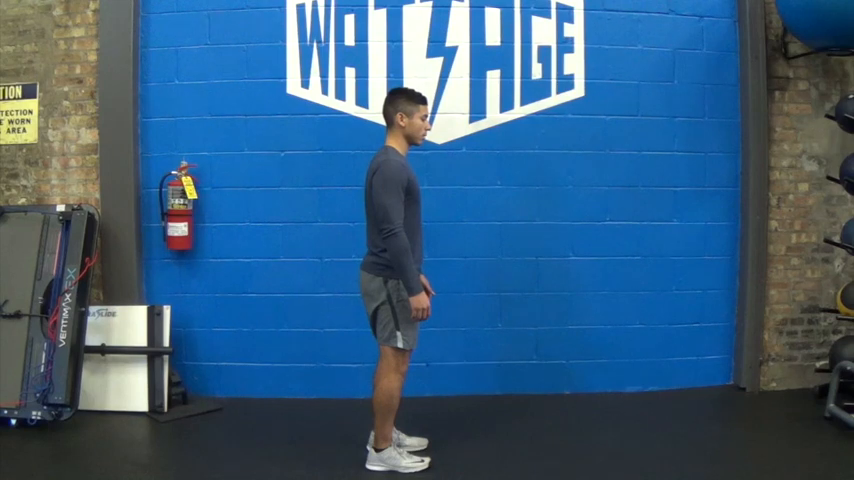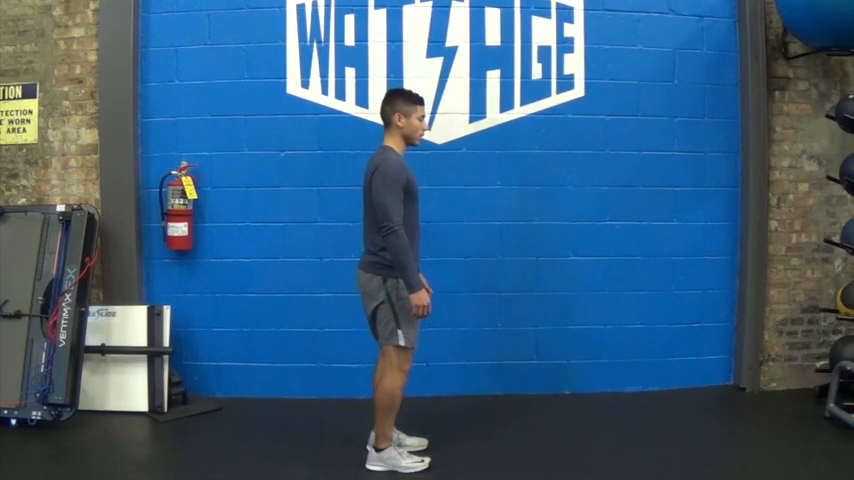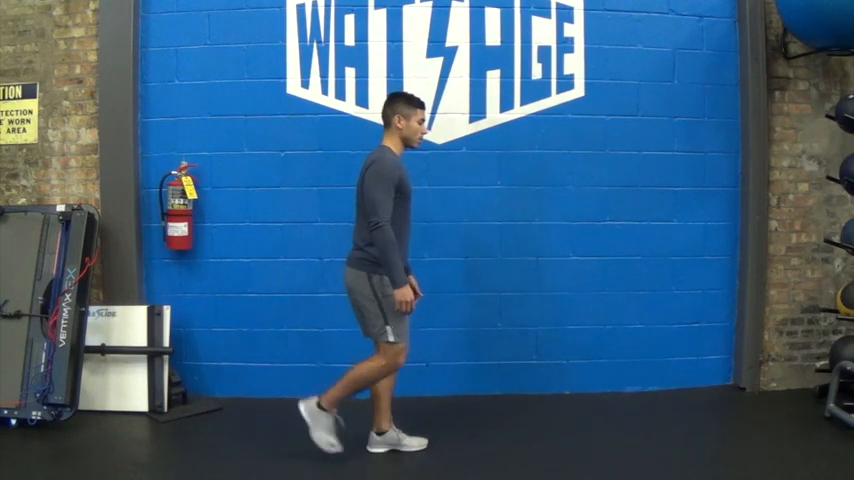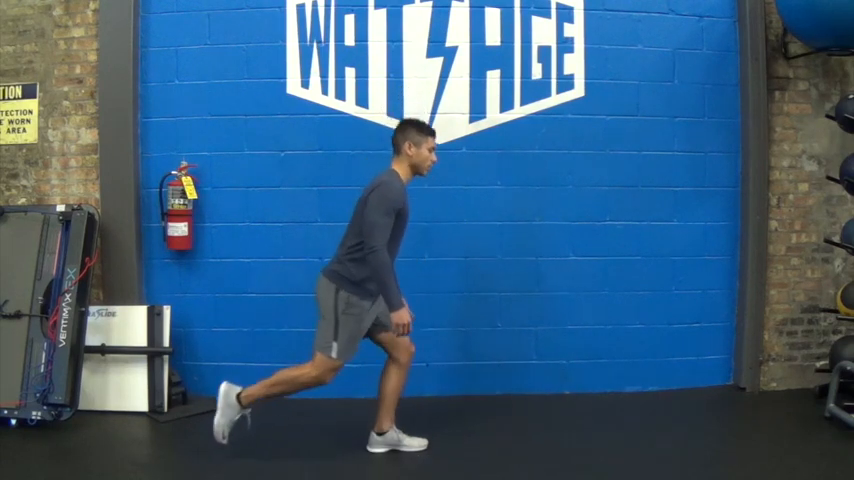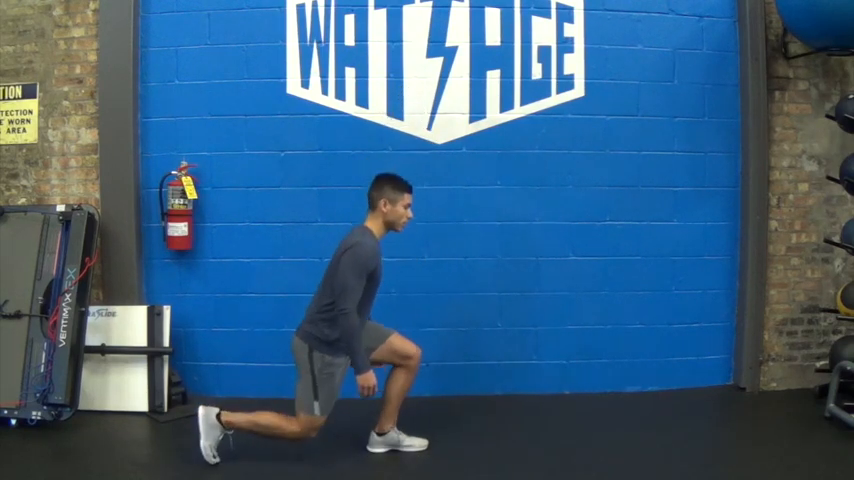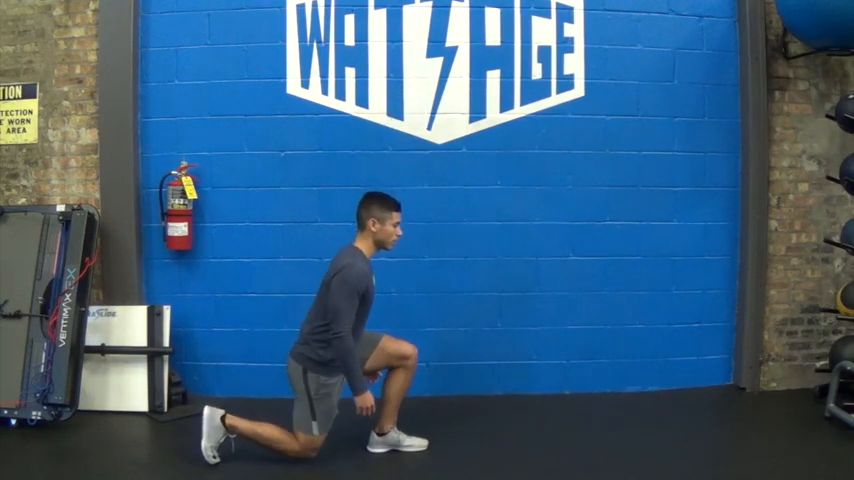
dt=0.4s
person 1, frame 1
left shoulder: (394, 163)
right shoulder: (390, 167)
right elbow: (392, 233)
left wrist: (416, 275)
right wrist: (413, 288)
left hip: (392, 276)
right hip: (389, 280)
left knee: (393, 360)
right knee: (395, 363)
left ankle: (385, 434)
right ankle: (381, 451)
person 1, frame 2
left shoulder: (390, 162)
right shoulder: (389, 165)
right elbow: (392, 231)
left wrist: (415, 275)
right wrist: (413, 286)
left hip: (387, 274)
right hip: (387, 279)
left knee: (390, 358)
right knee: (398, 363)
left ankle: (384, 434)
right ankle: (382, 451)
person 1, frame 3
left shoulder: (390, 163)
right shoulder: (385, 165)
right elbow: (380, 227)
left wrist: (405, 274)
right wrist: (397, 282)
left hip: (379, 273)
right hip: (373, 275)
left knee: (388, 353)
right knee: (393, 356)
left ankle: (383, 431)
right ankle: (322, 407)
person 1, frame 4
left shoulder: (392, 187)
right shoulder: (389, 189)
right elbow: (374, 250)
left wrist: (396, 299)
right wrist: (396, 305)
left hip: (365, 289)
right hip: (346, 290)
left knee: (403, 352)
right knee: (322, 369)
left ankle: (384, 432)
right ankle: (241, 399)
person 1, frame 5
left shoulder: (366, 241)
right shoulder: (362, 248)
right elbow: (345, 311)
left wrist: (364, 349)
right wrist: (363, 369)
left hip: (342, 333)
right hip: (323, 344)
left knee: (411, 355)
right knee: (304, 428)
left ankle: (384, 433)
right ankle: (219, 419)
person 1, frame 6
left shoulder: (356, 259)
right shoulder: (353, 270)
right elbow: (339, 335)
left wrist: (363, 363)
right wrist: (359, 389)
left hip: (334, 350)
right hip: (319, 363)
left knee: (407, 355)
right knee: (305, 448)
left ankle: (385, 433)
right ankle: (224, 422)
